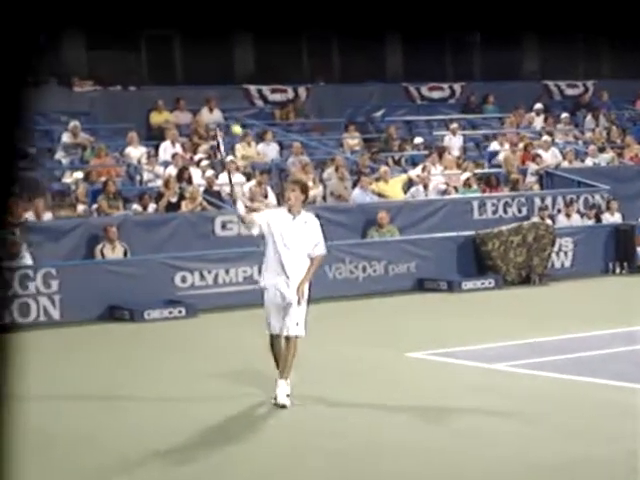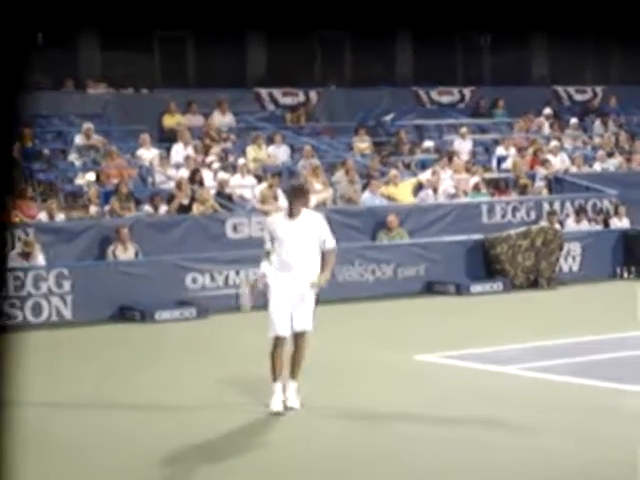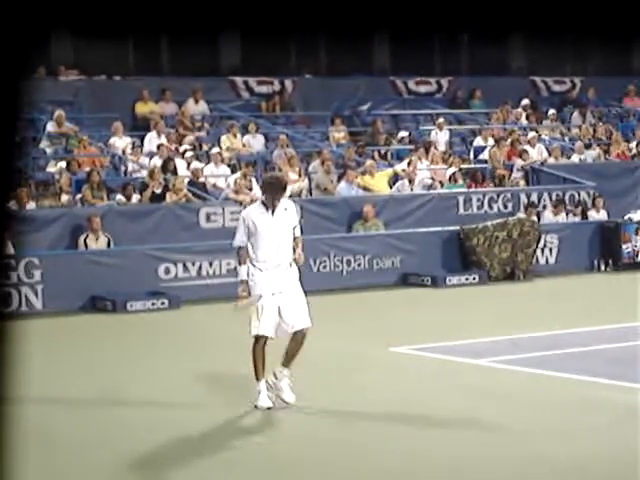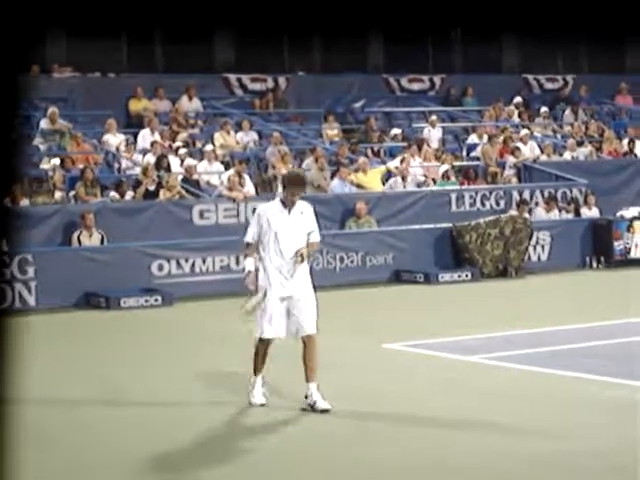
dt=0.4s
person 1, frame 1
left shoulder: (311, 223)
right shoulder: (272, 215)
left elbow: (317, 256)
right elbow: (249, 222)
left wrist: (304, 282)
right wrist: (239, 206)
left hip: (296, 288)
right hip: (273, 285)
left knee: (291, 337)
right knee: (274, 335)
left ankle: (283, 387)
right ankle: (283, 374)
person 1, frame 2
left shoulder: (317, 220)
right shoulder: (273, 222)
left elbow: (329, 247)
left wrist: (325, 273)
right wrist: (264, 272)
left hip: (306, 286)
right hip: (280, 285)
left knee: (300, 336)
right knee: (280, 337)
left ankle: (291, 387)
right ankle: (278, 389)
person 1, frame 3
left shoulder: (290, 208)
right shoulder: (249, 215)
right elbow: (242, 249)
left wrist: (298, 250)
right wrist: (243, 280)
left hip: (289, 280)
right hip: (262, 283)
left knee: (301, 329)
right knee: (261, 335)
left ankle: (281, 375)
right ankle: (262, 389)
person 1, frame 4
left shoulder: (307, 210)
right shoulder: (264, 212)
left elbow: (314, 240)
right elbow: (251, 243)
left wrist: (306, 250)
right wrist: (250, 269)
left hip: (300, 283)
right hip: (272, 284)
left knee: (309, 335)
right knee: (267, 337)
left ankle: (312, 393)
right ankle: (256, 382)
